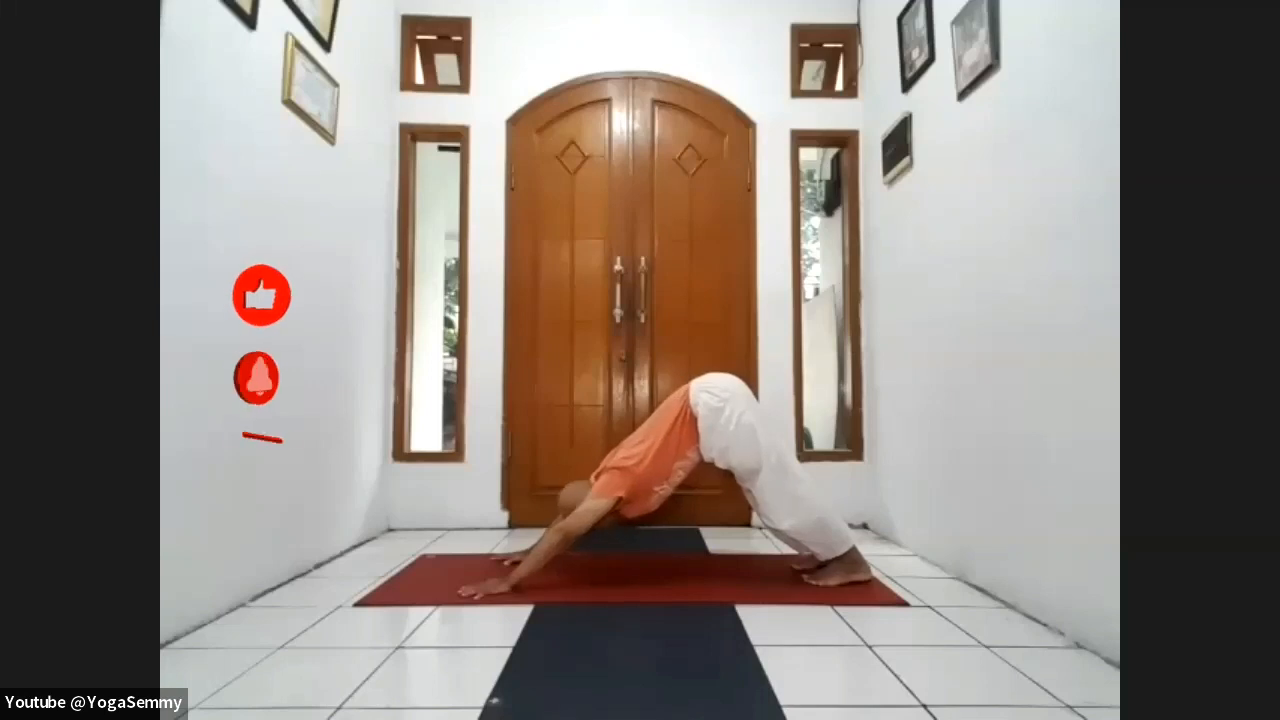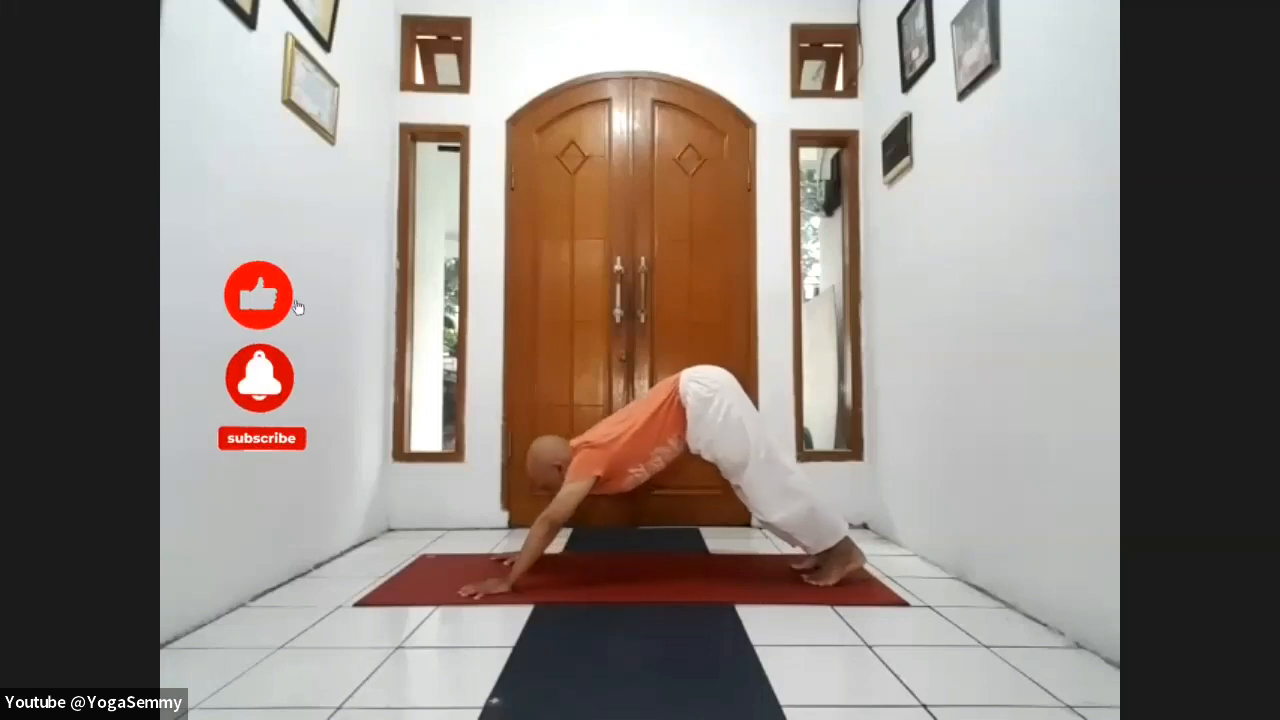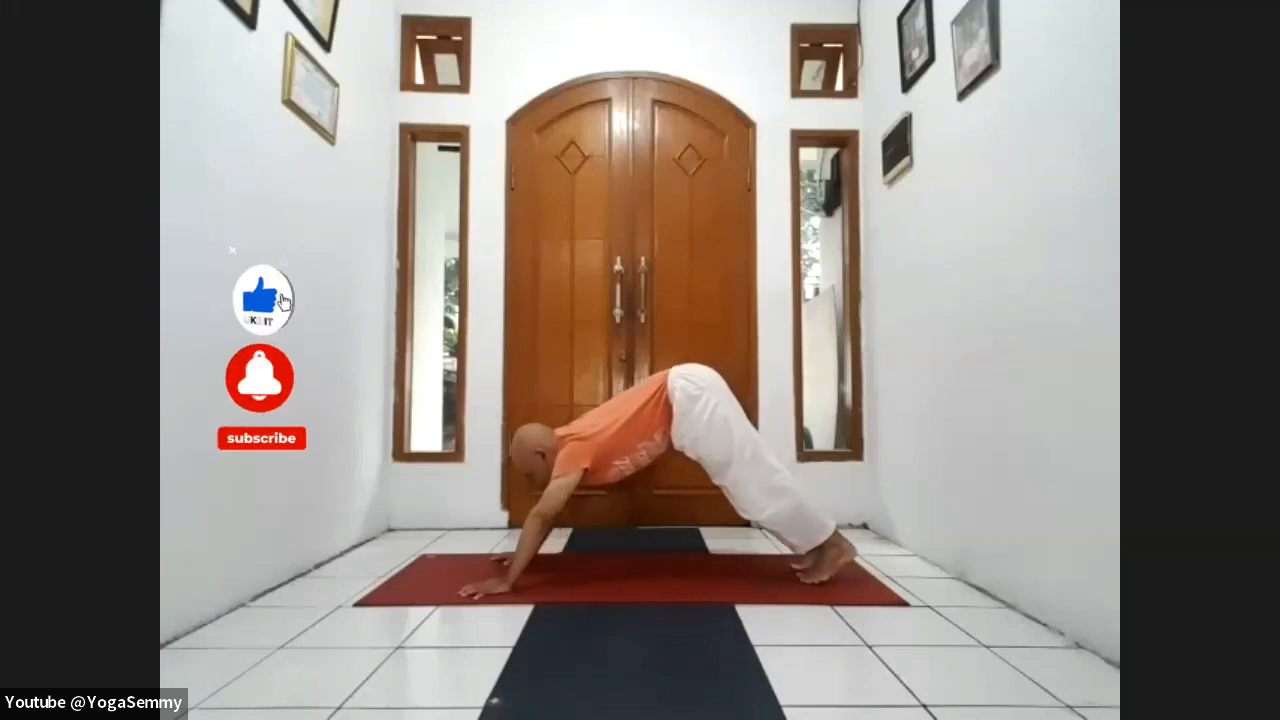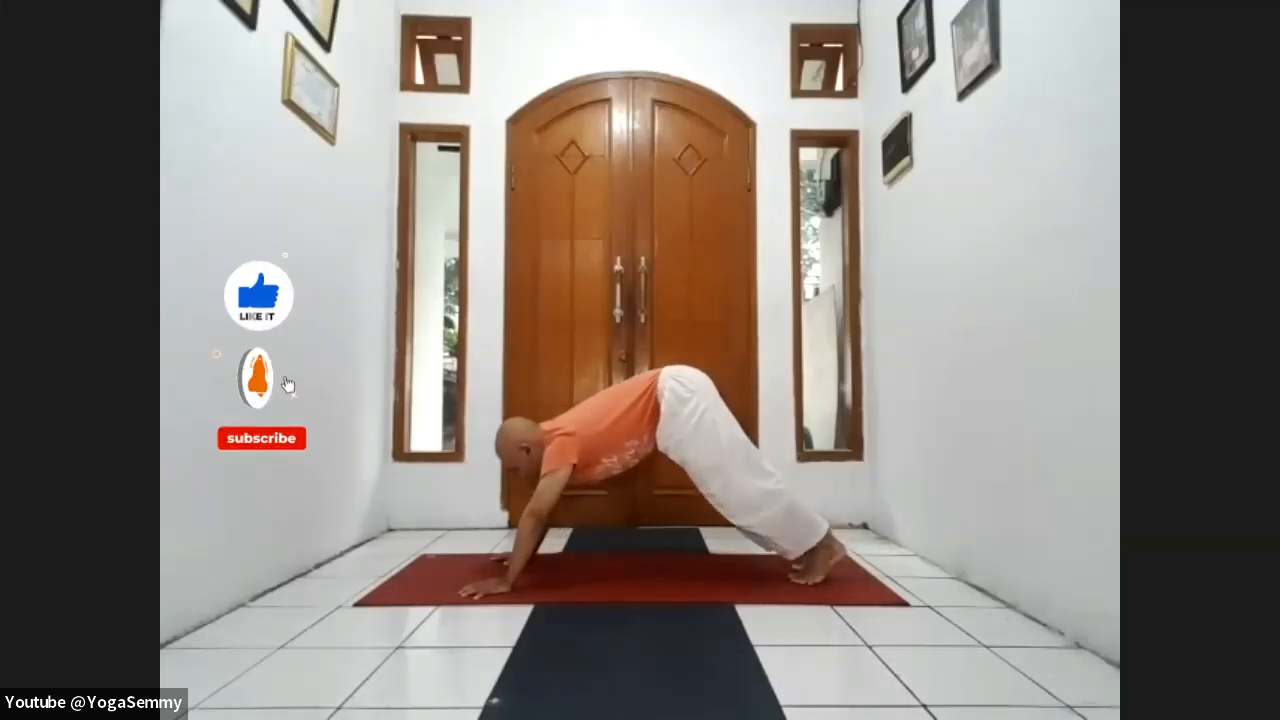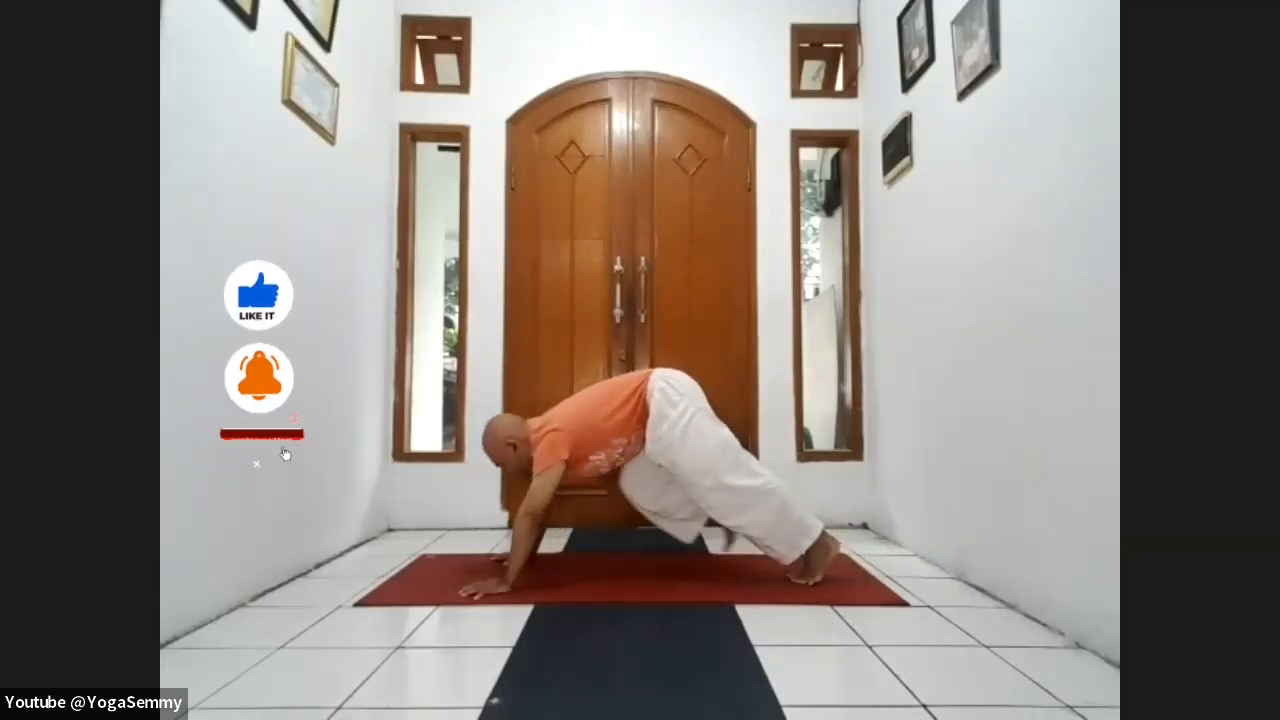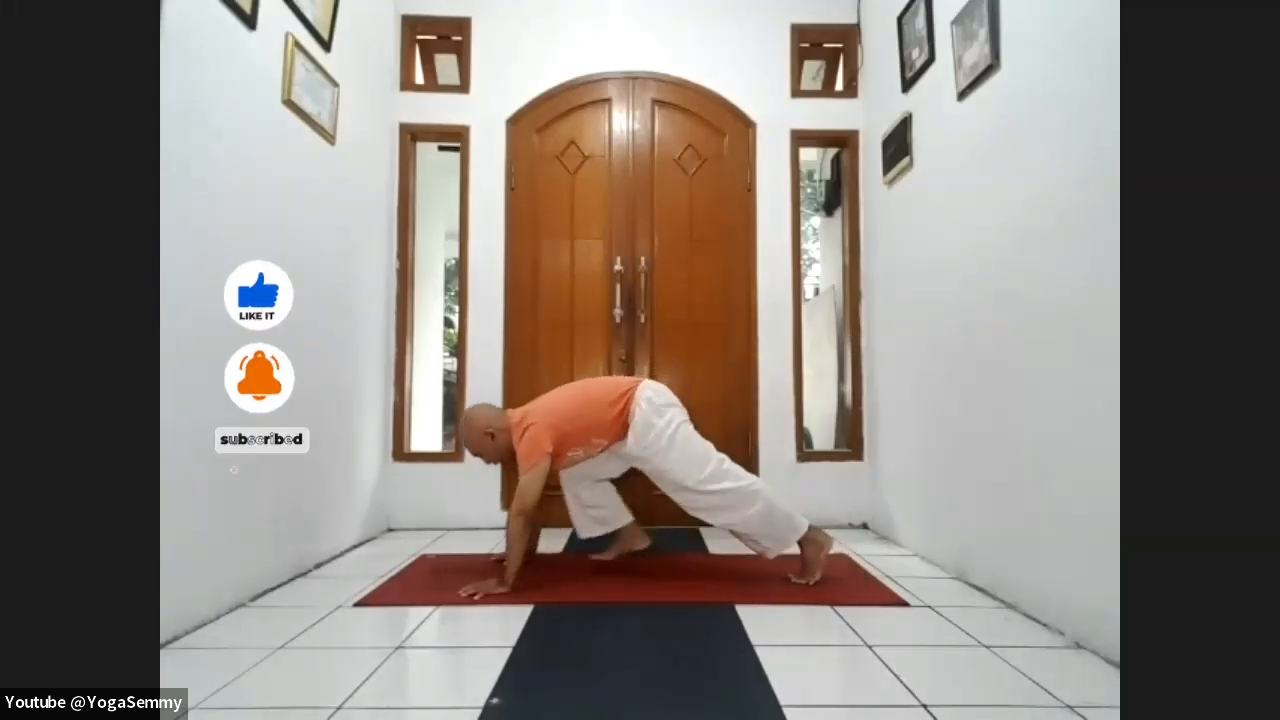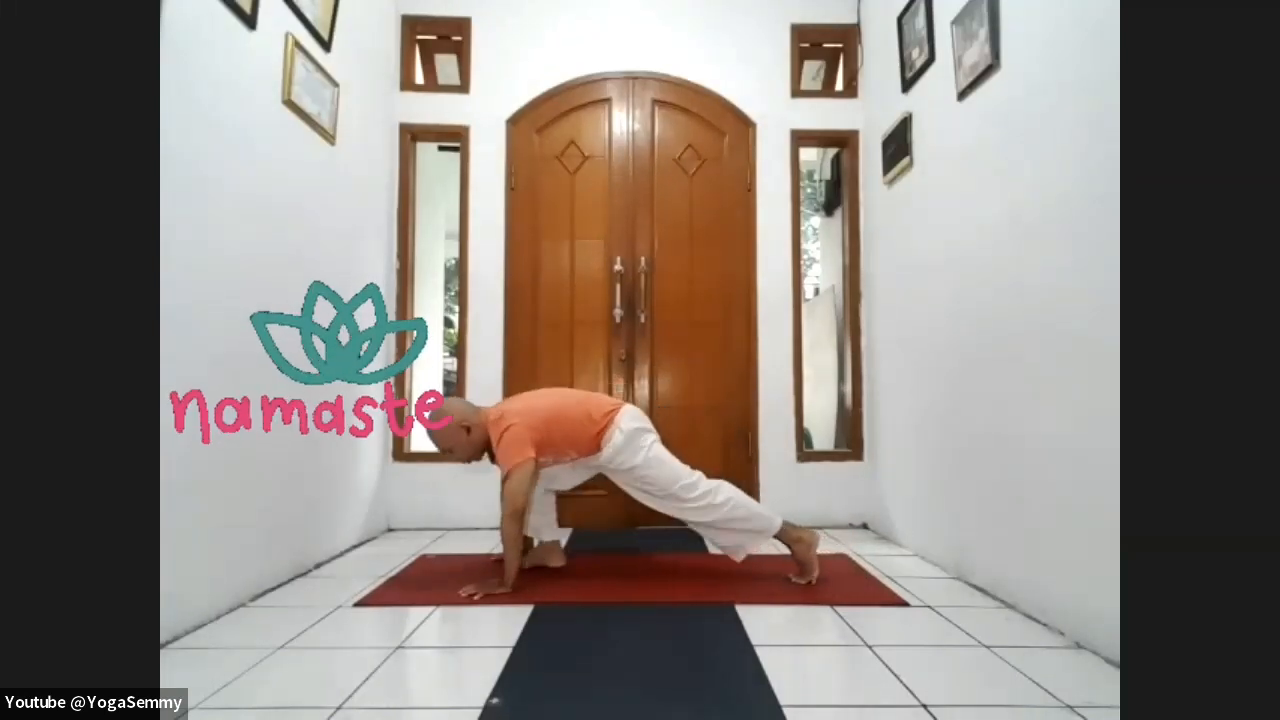
dt=0.7s
person 1, frame 1
left shoulder: (614, 484)
right shoulder: (610, 482)
left elbow: (566, 531)
right elbow: (566, 522)
left wrist: (509, 581)
right wrist: (534, 553)
left hip: (713, 405)
right hip: (711, 400)
left knee: (774, 483)
right knee: (769, 481)
left ankle: (848, 560)
right ankle: (826, 550)
person 1, frame 2
left shoulder: (586, 459)
right shoulder: (582, 454)
left elbow: (551, 519)
right elbow: (555, 519)
left wrist: (508, 580)
right wrist: (528, 555)
left hip: (702, 397)
right hip: (699, 395)
left knee: (765, 478)
right knee: (760, 477)
left ankle: (842, 550)
right ankle: (825, 548)
person 1, frame 3
left shoulder: (572, 451)
right shoulder: (567, 444)
left elbow: (541, 515)
right elbow: (546, 515)
left wrist: (507, 580)
right wrist: (524, 556)
left hip: (689, 395)
right hip: (685, 393)
left knee: (752, 478)
right knee: (749, 476)
left ankle: (830, 544)
right ankle: (818, 545)
person 1, frame 4
left shoulder: (560, 445)
right shoulder: (556, 439)
left elbow: (534, 514)
right elbow: (542, 513)
left wrist: (507, 580)
right wrist: (525, 556)
left hip: (677, 397)
right hip: (674, 395)
left knee: (737, 481)
right knee: (732, 480)
left ankle: (821, 544)
right ankle: (803, 544)
person 1, frame 5
left shoulder: (549, 440)
right shoulder: (544, 435)
left elbow: (529, 513)
right elbow: (537, 512)
left wrist: (505, 579)
right wrist: (524, 555)
left hip: (665, 400)
right hip: (660, 400)
left knee: (725, 479)
right knee: (639, 485)
left ankle: (815, 543)
person 1, frame 6
left shoulder: (530, 432)
right shoulder: (524, 422)
left elbow: (521, 510)
right elbow: (528, 505)
left wrist: (505, 580)
right wrist: (524, 550)
left hip: (645, 412)
right hip: (631, 416)
left knee: (711, 482)
right knee: (576, 474)
left ankle: (810, 539)
right ankle: (629, 534)
person 1, frame 7
left shoulder: (509, 431)
right shoulder: (498, 420)
left elbow: (513, 511)
right elbow: (518, 497)
left wrist: (505, 581)
right wrist: (517, 551)
left hip: (619, 436)
right hip: (597, 437)
left knee: (690, 492)
right knee: (536, 476)
left ankle: (796, 538)
right ankle: (549, 548)
